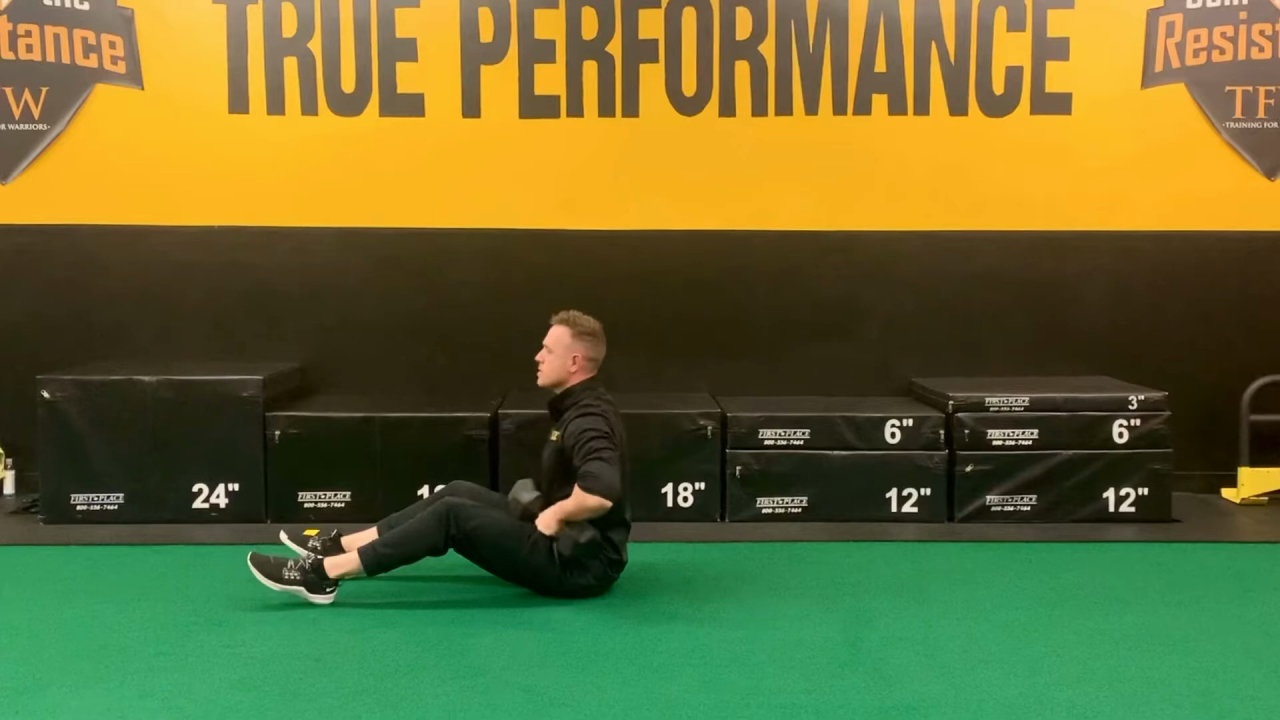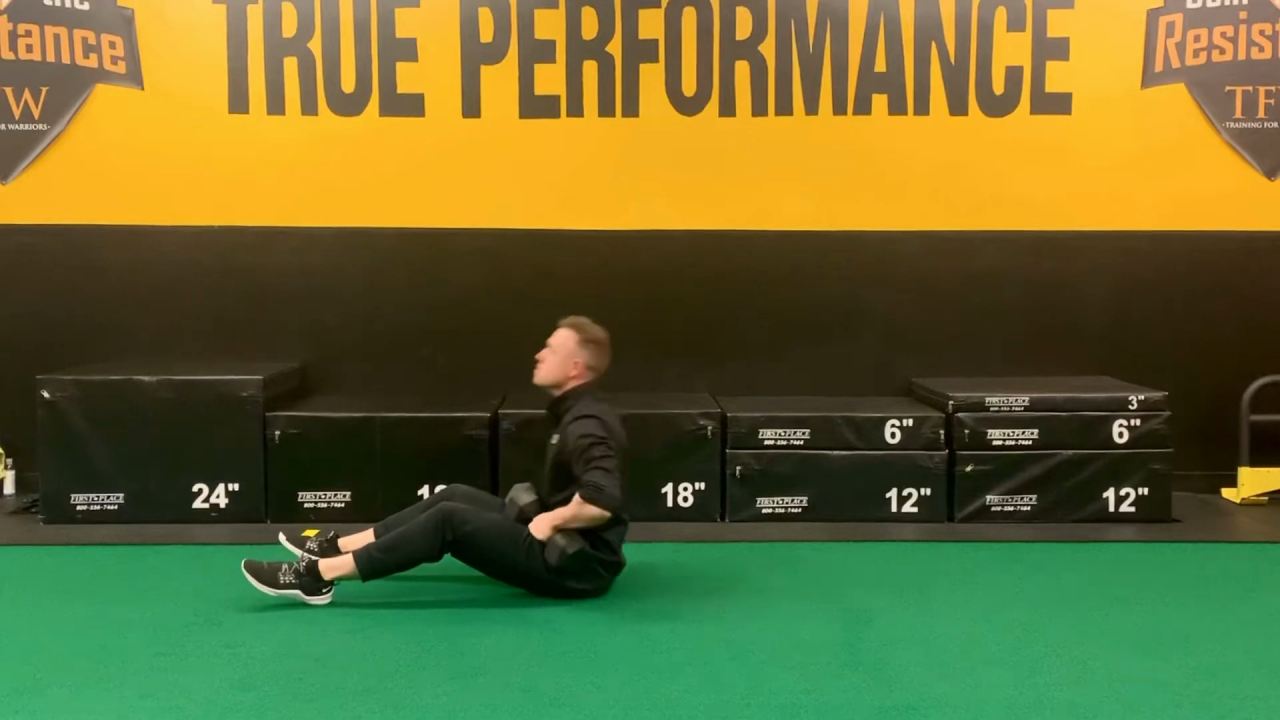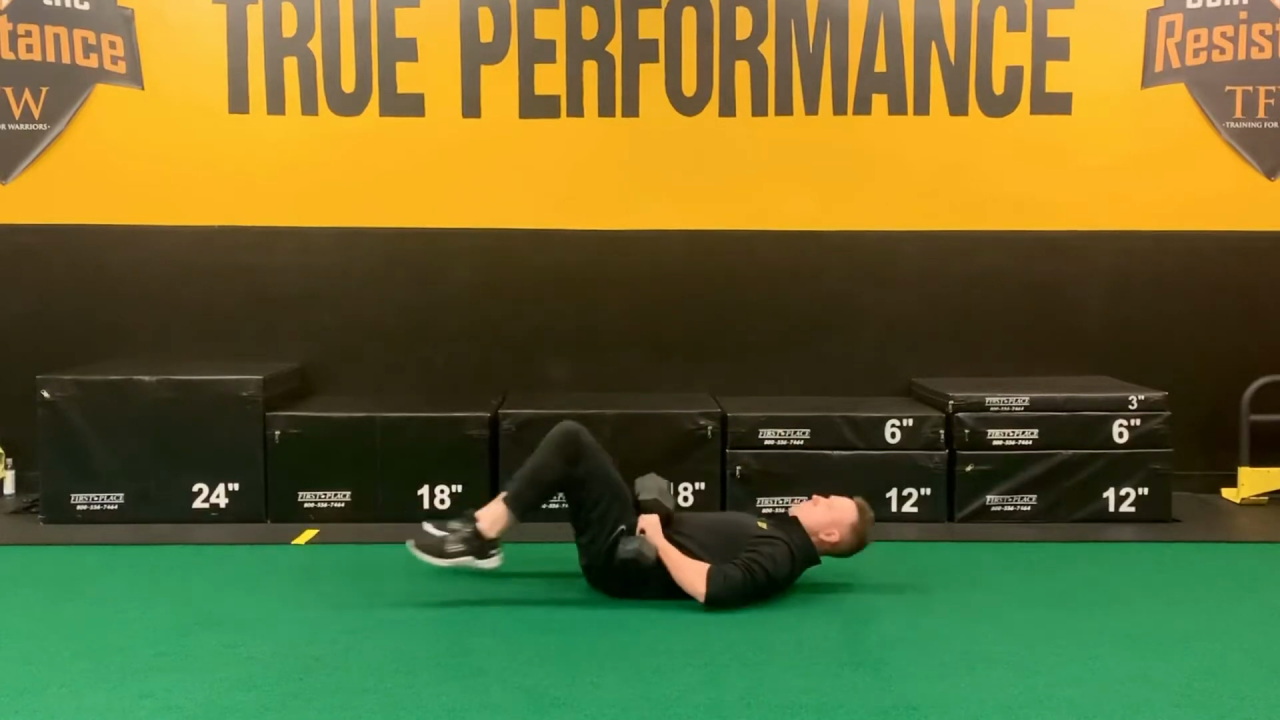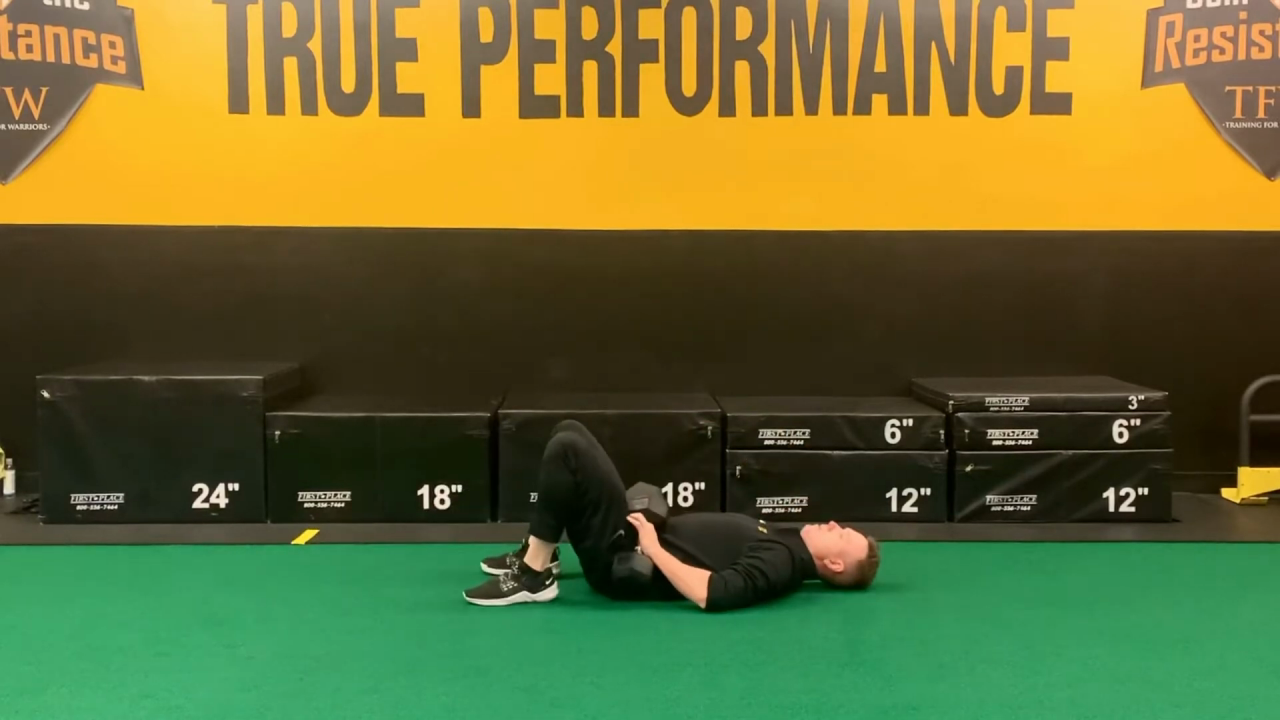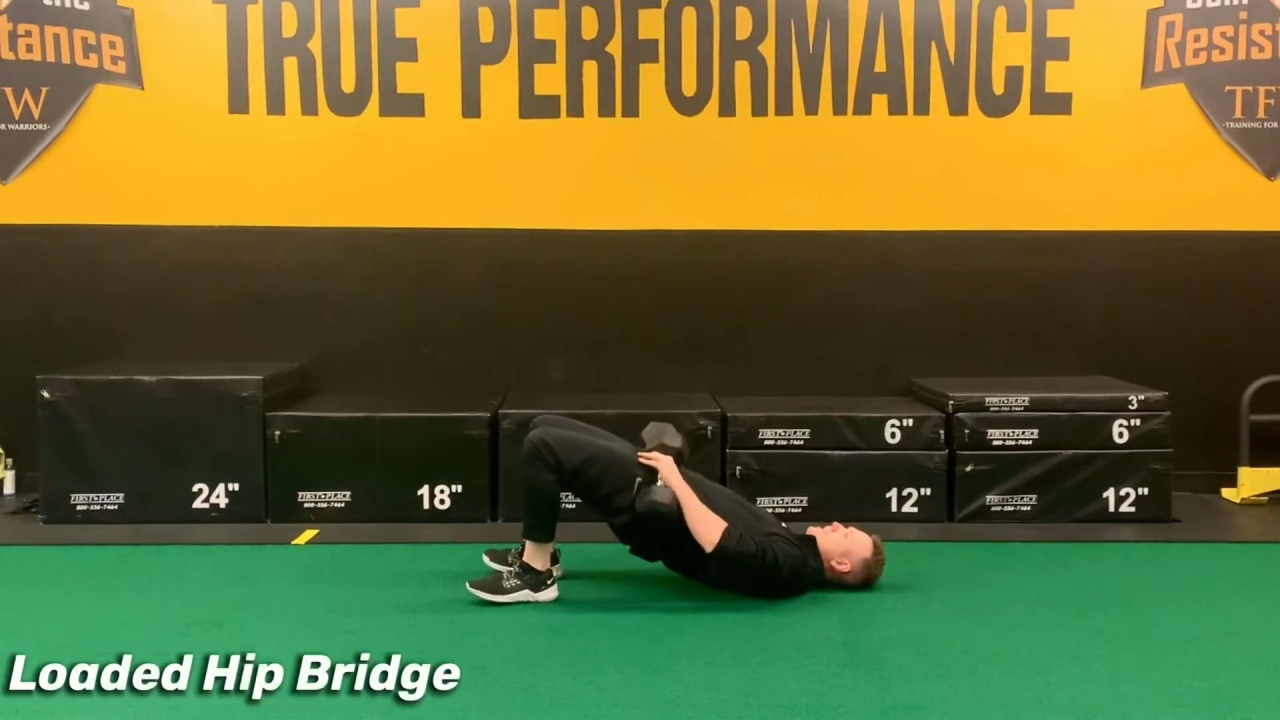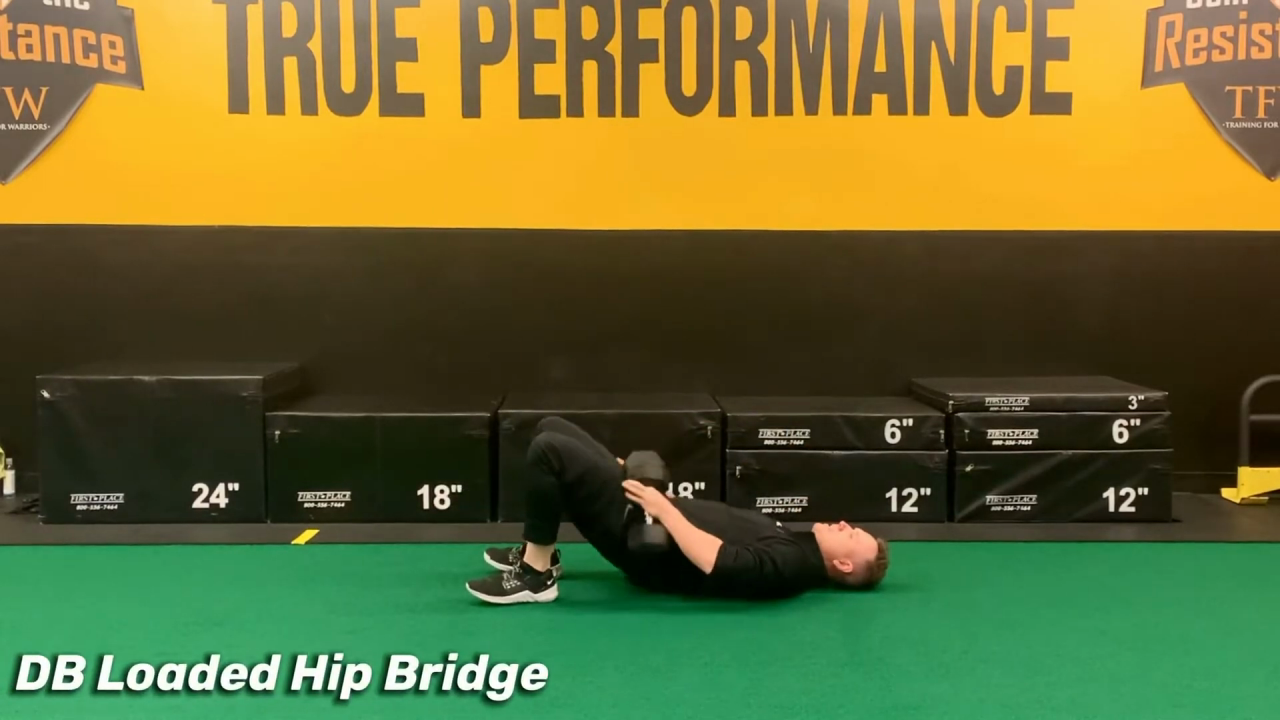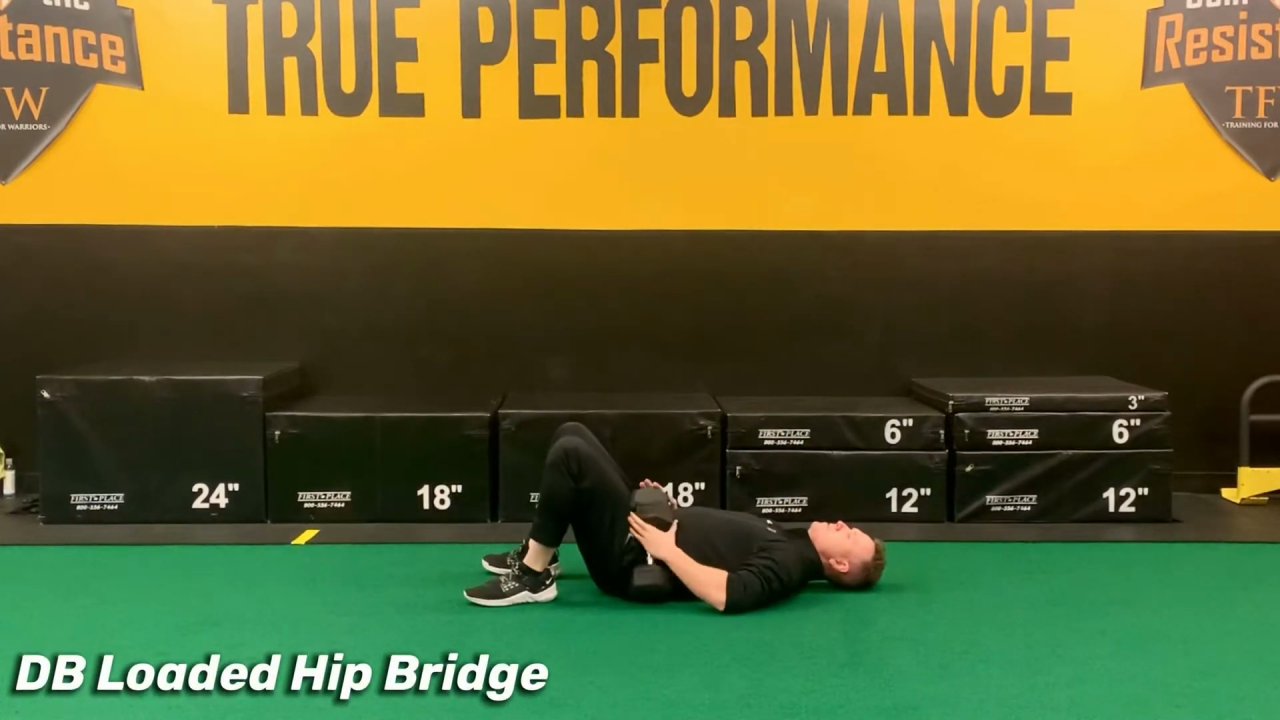
dt=0.7s
person 1, frame 1
left shoulder: (587, 420)
right shoulder: (583, 405)
left elbow: (601, 494)
left wrist: (557, 515)
right wrist: (547, 503)
left hip: (579, 566)
right hip: (572, 548)
left knee: (451, 515)
right knee: (458, 493)
left ankle: (323, 574)
right ankle: (340, 546)
person 1, frame 2
left shoulder: (586, 425)
right shoulder: (583, 411)
left elbow: (602, 502)
left wrist: (550, 521)
right wrist: (545, 511)
left hip: (576, 567)
left knee: (447, 522)
right knee: (455, 497)
left ankle: (317, 577)
right ankle: (333, 546)
person 1, frame 3
left shoulder: (781, 558)
right shoulder: (782, 531)
left elbow: (708, 588)
left wrist: (659, 541)
right wrist: (661, 525)
left hip: (622, 555)
right hip: (650, 532)
left knee: (570, 439)
right knee: (570, 445)
left ankle: (481, 538)
right ankle: (480, 523)
person 1, frame 4
left shoulder: (780, 566)
right shoulder: (781, 542)
left elbow: (711, 593)
left wrist: (653, 550)
right wrist: (653, 525)
left hip: (622, 560)
right hip: (634, 536)
left knee: (567, 449)
right knee: (571, 433)
left ankle: (532, 575)
right ankle: (535, 553)
person 1, frame 5
left shoulder: (789, 566)
right shoulder: (792, 546)
left elbow: (720, 544)
left wrist: (675, 481)
right wrist: (670, 476)
right hip: (658, 482)
left knee: (542, 446)
right knee: (546, 428)
left ankle: (534, 573)
right ankle: (540, 553)
person 1, frame 6
left shoulder: (792, 565)
right shoulder: (791, 542)
left elbow: (719, 563)
left wrist: (663, 508)
right wrist: (641, 483)
right hip: (651, 520)
left knee: (548, 449)
right knee: (553, 430)
left ankle: (534, 575)
right ankle: (538, 552)
person 1, frame 7
left shoulder: (790, 565)
right shoulder: (786, 541)
left elbow: (727, 595)
left wrist: (668, 551)
left hip: (631, 559)
right hip: (647, 533)
left knee: (569, 454)
right knee: (571, 434)
left ankle: (533, 575)
right ankle: (538, 552)
